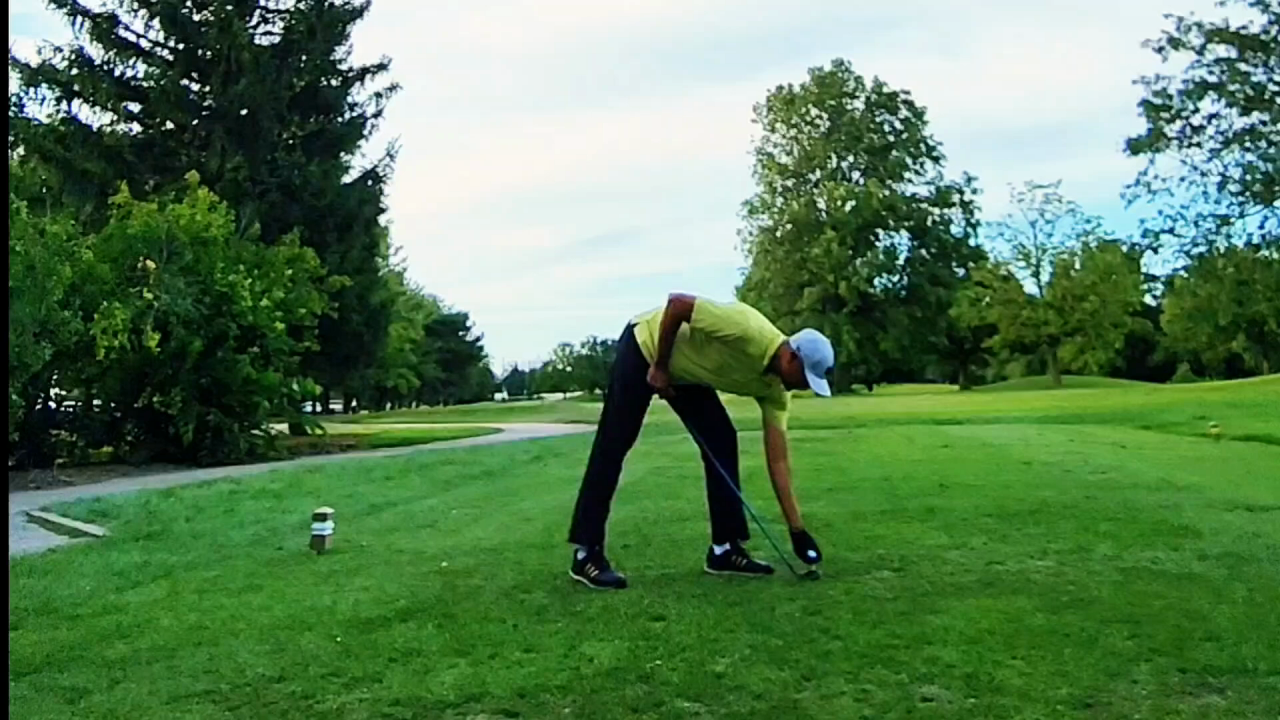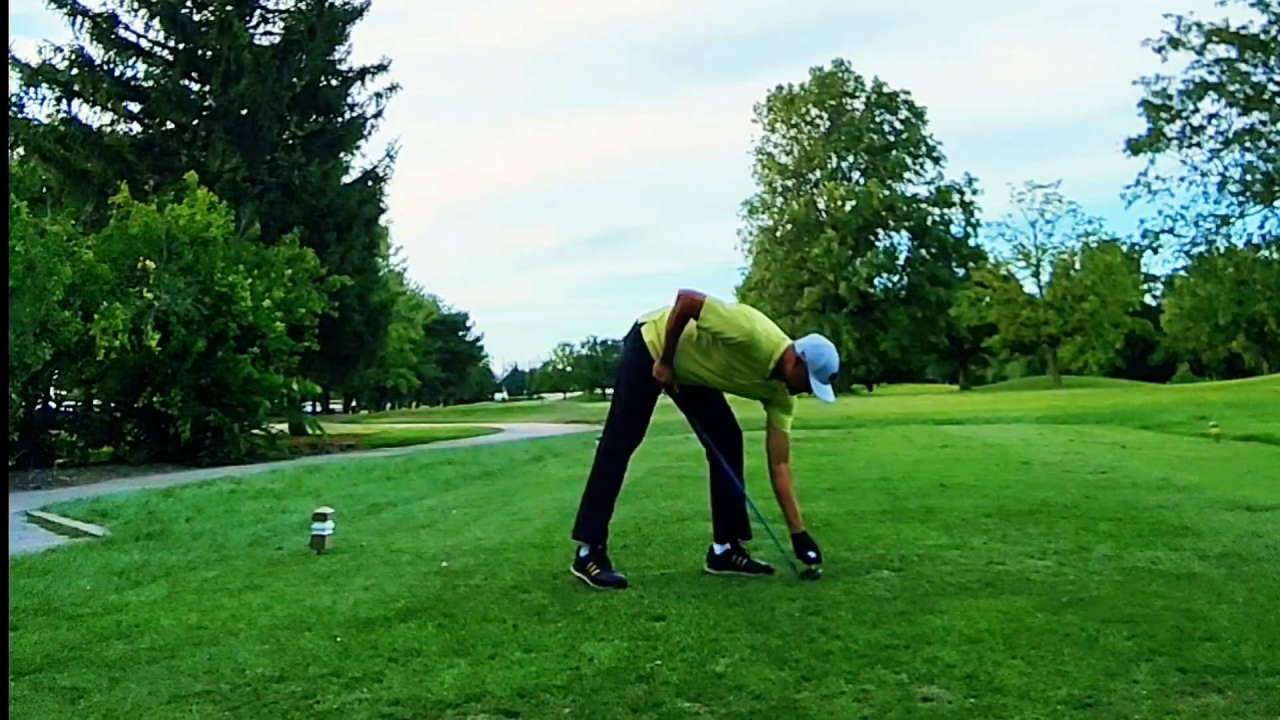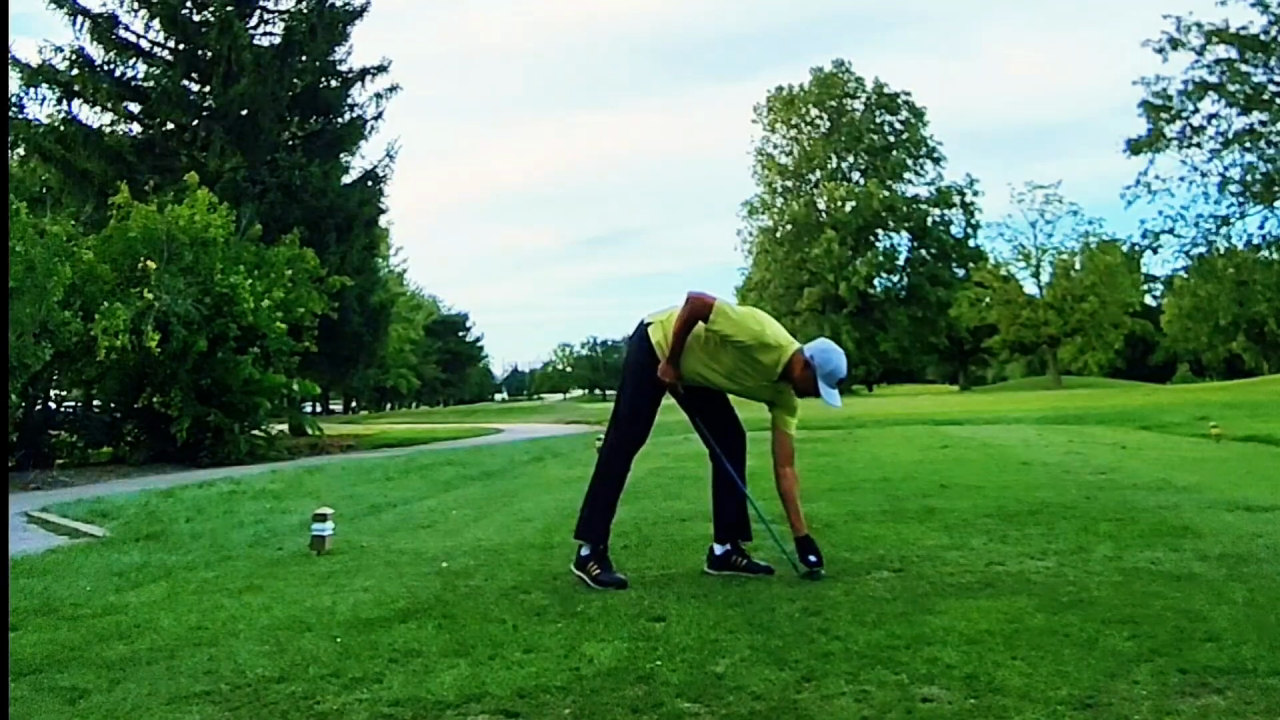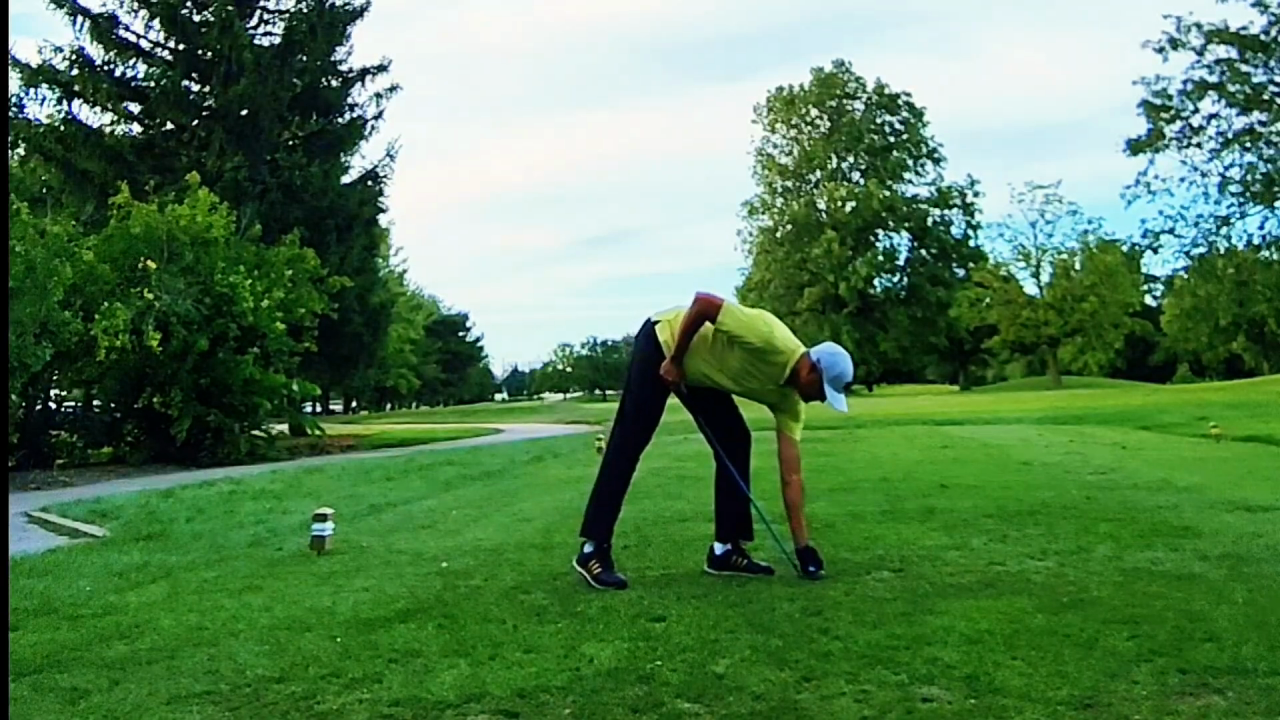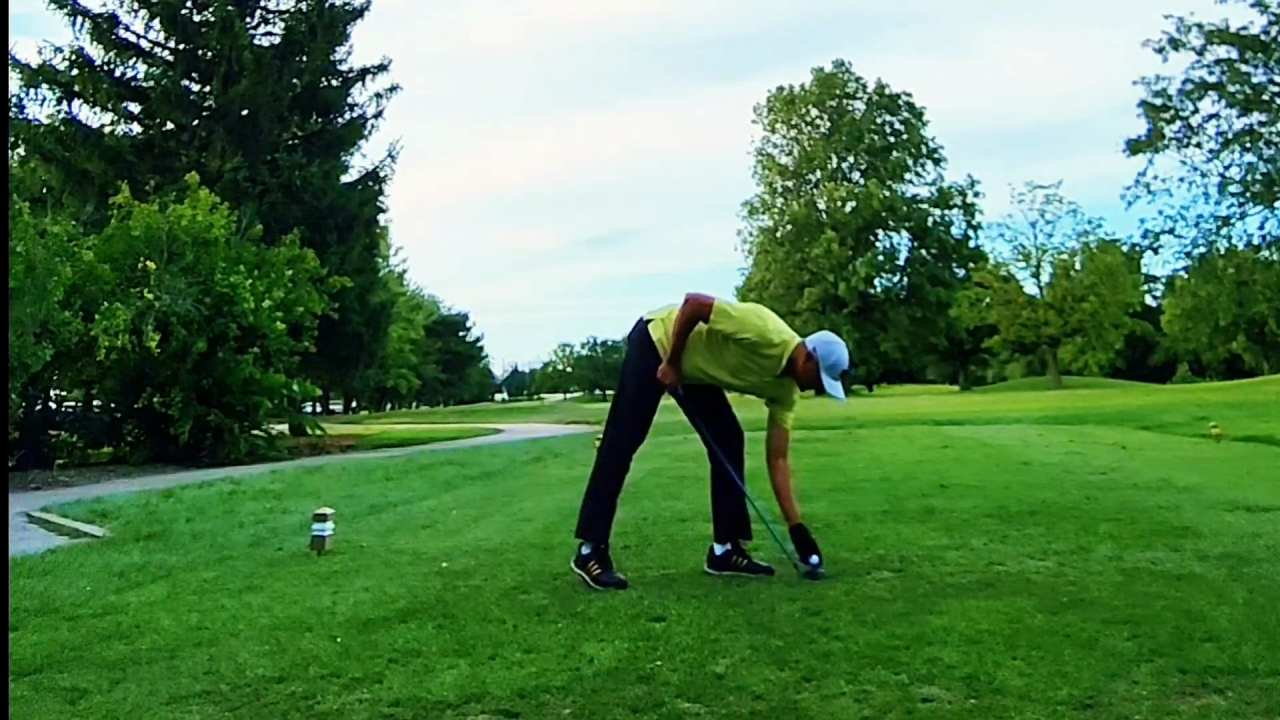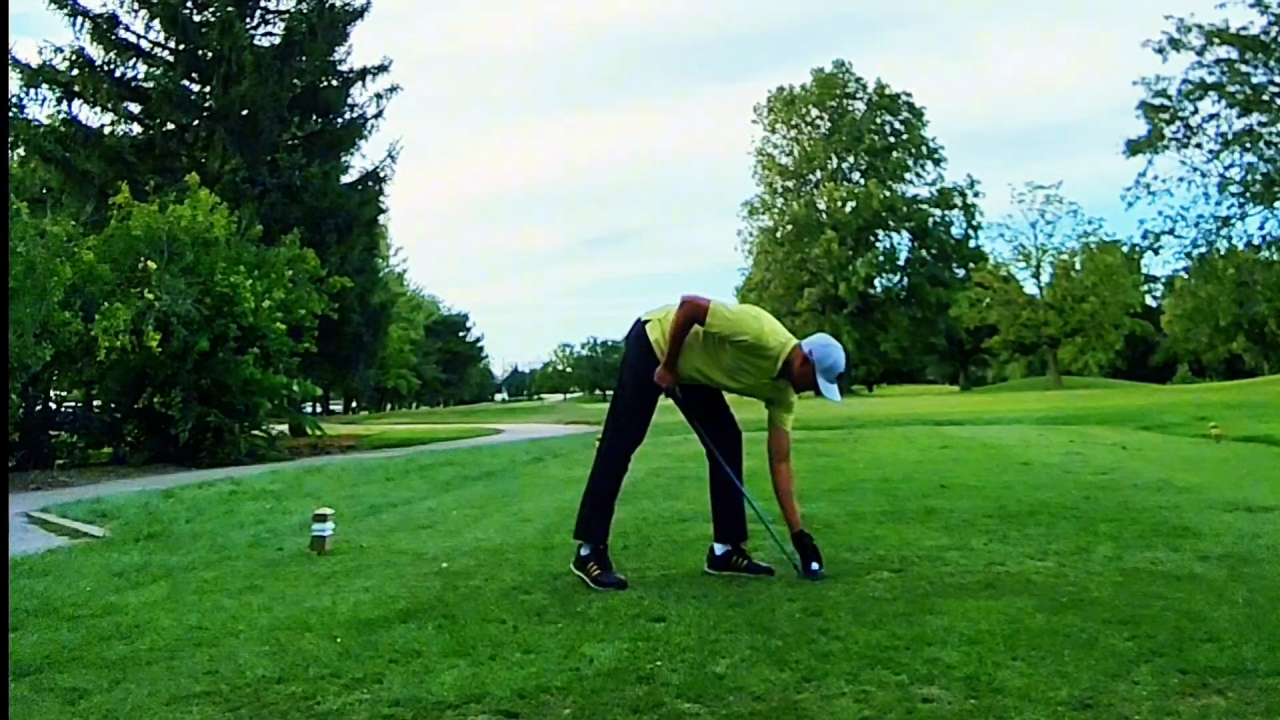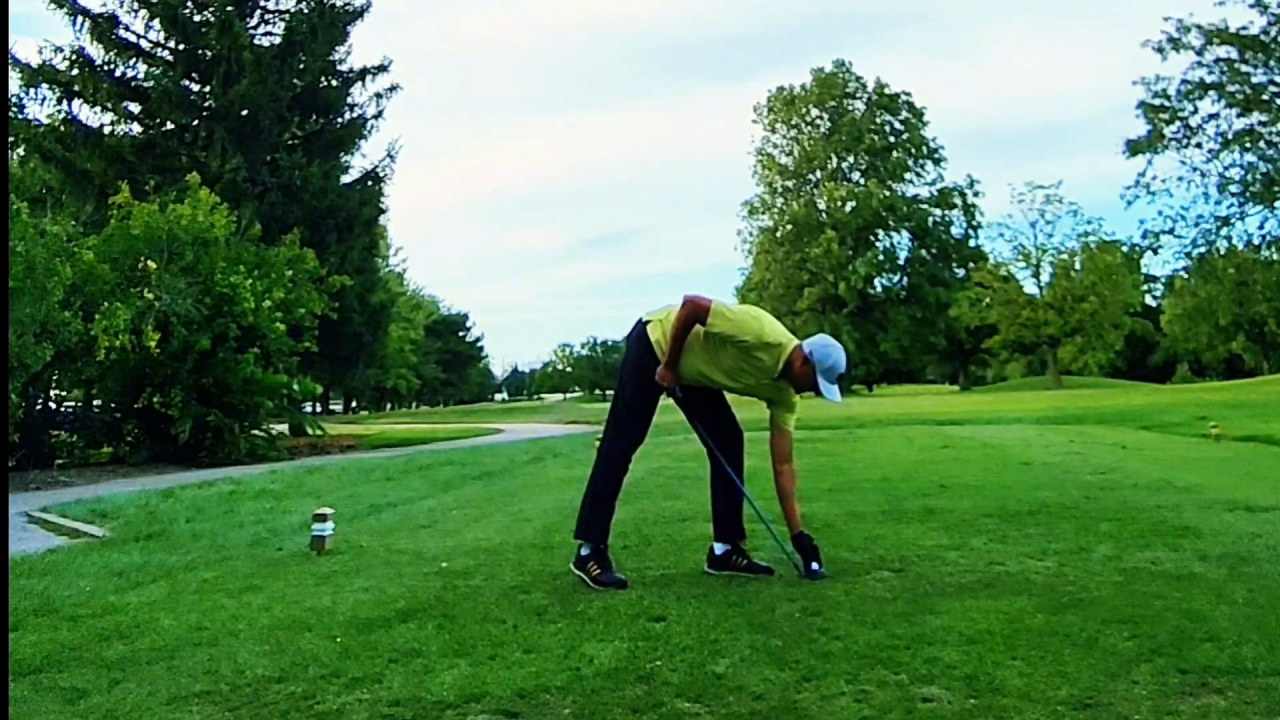
dt=0.4s
person 1, frame 1
left shoulder: (773, 387)
right shoulder: (748, 329)
left elbow: (778, 460)
right elbow: (676, 303)
left wrist: (797, 529)
right wrist: (660, 366)
left hip: (686, 370)
right hip: (645, 344)
left knee: (722, 442)
right knee: (613, 445)
left ankle: (725, 547)
right ankle: (587, 554)
person 1, frame 2
left shoulder: (778, 391)
right shoulder: (753, 333)
left elbow: (779, 464)
right elbow: (685, 299)
left wrist: (798, 531)
right wrist: (665, 361)
left hip: (692, 370)
right hip: (652, 343)
left knee: (727, 443)
right knee: (619, 445)
left ankle: (725, 548)
right ankle: (590, 552)
person 1, frame 3
left shoulder: (783, 392)
right shoulder: (762, 335)
left elbow: (785, 467)
right elbow: (695, 301)
left wrist: (801, 535)
right wrist: (671, 362)
left hip: (695, 372)
right hip: (657, 343)
left knee: (731, 444)
right knee: (623, 445)
left ankle: (726, 548)
right ankle: (591, 552)
person 1, frame 4
left shoulder: (788, 397)
right shoulder: (769, 338)
left elbow: (791, 475)
right elbow: (703, 302)
left wrist: (803, 545)
right wrist: (674, 360)
left hip: (699, 373)
right hip: (662, 343)
left knee: (735, 444)
right knee: (628, 445)
left ankle: (726, 549)
right ankle: (594, 550)
person 1, frame 5
left shoulder: (784, 387)
right shoulder: (763, 330)
left elbow: (777, 459)
right elbow: (692, 302)
left wrist: (795, 525)
right wrist: (671, 363)
left hip: (694, 369)
right hip: (657, 341)
left knee: (729, 443)
right knee: (622, 443)
left ankle: (725, 548)
right ankle: (591, 551)
person 1, frame 6
left shoulder: (781, 390)
right shoulder: (761, 333)
left elbow: (780, 463)
right elbow: (688, 305)
left wrist: (798, 531)
right wrist: (668, 366)
left hip: (692, 369)
right hip: (655, 341)
left knee: (727, 443)
right knee: (620, 445)
left ankle: (726, 548)
right ankle: (590, 551)
person 1, frame 7
left shoulder: (783, 391)
right shoulder: (761, 333)
left elbow: (783, 464)
right elbow: (691, 304)
left wrist: (798, 532)
right wrist: (669, 365)
left hip: (694, 370)
right hip: (655, 341)
left knee: (729, 443)
right knee: (621, 445)
left ankle: (725, 547)
right ankle: (590, 551)
